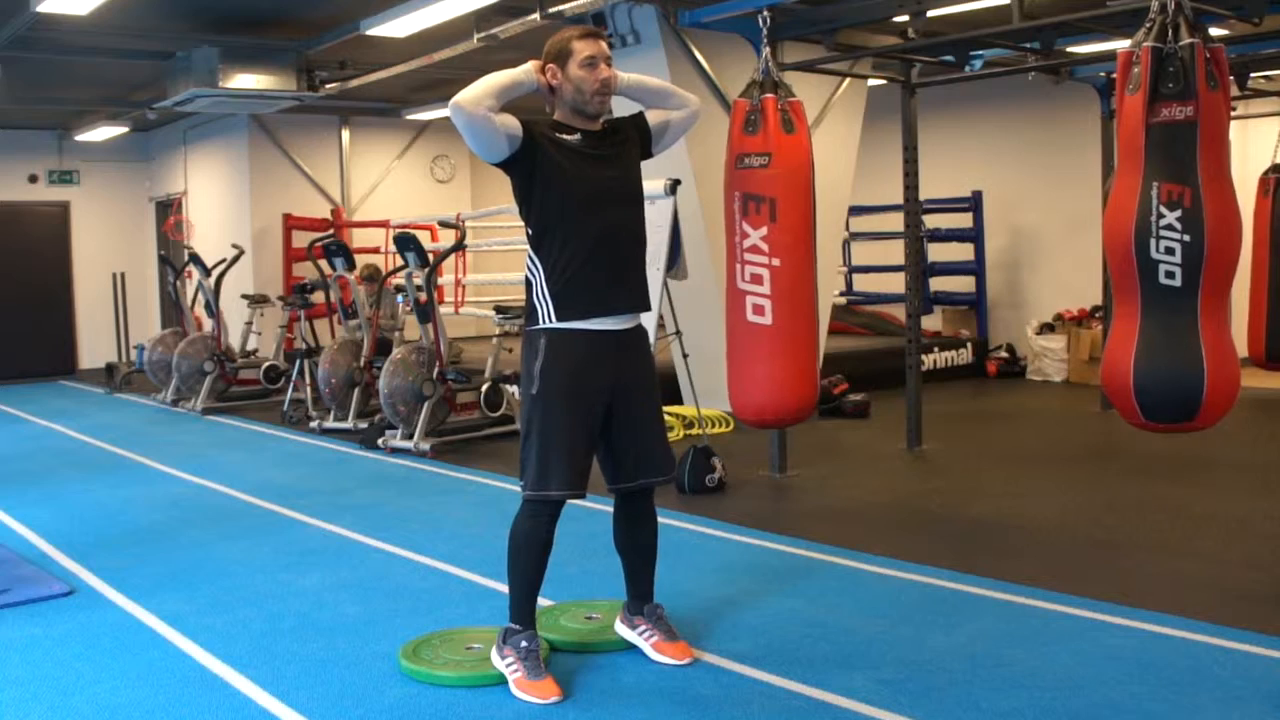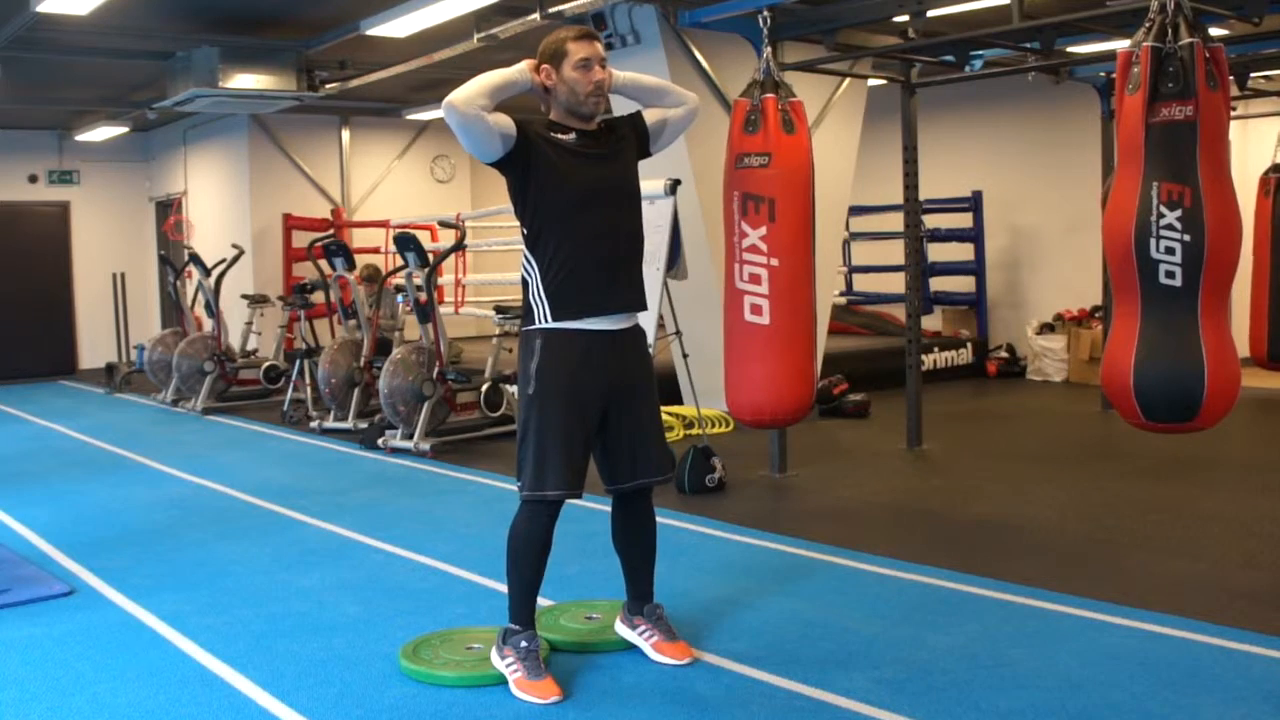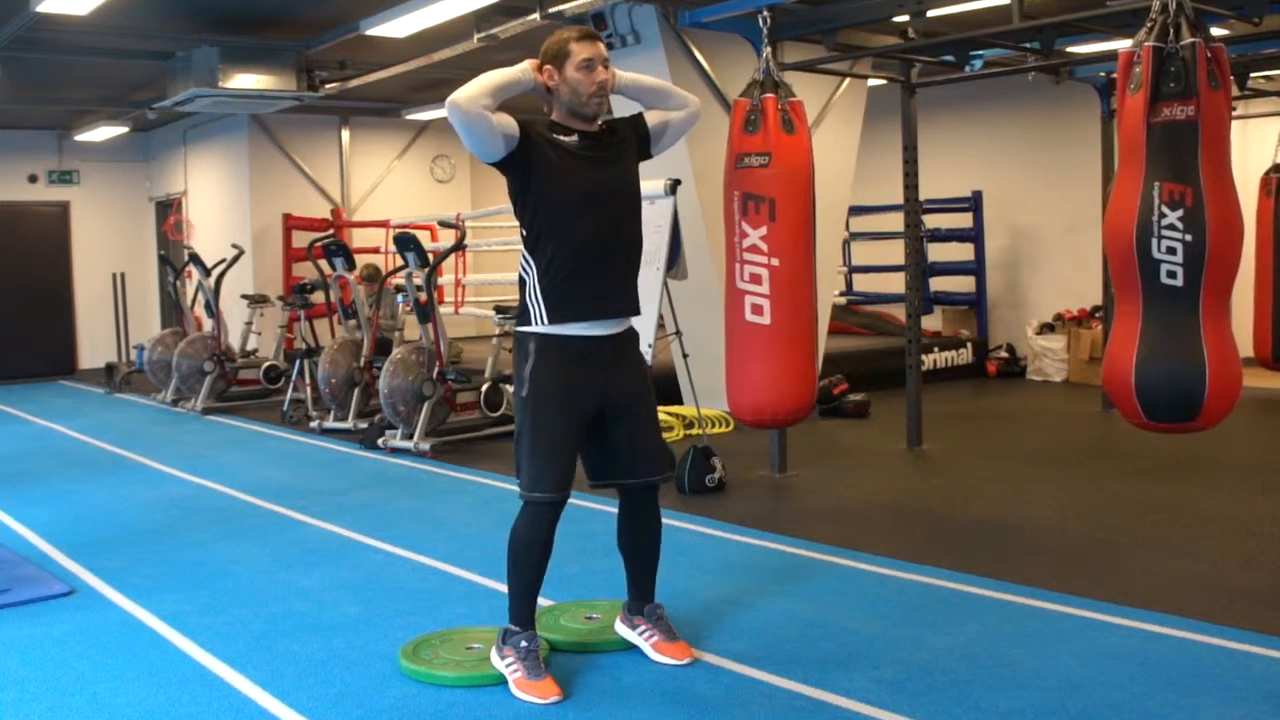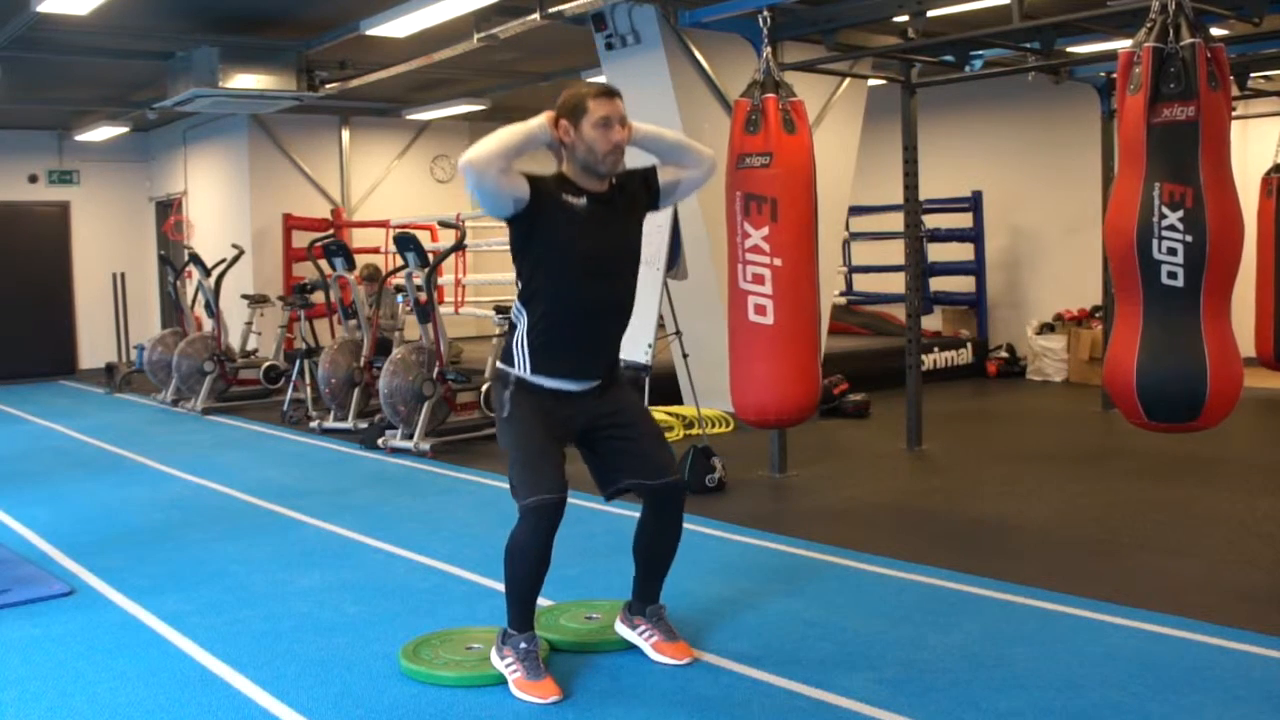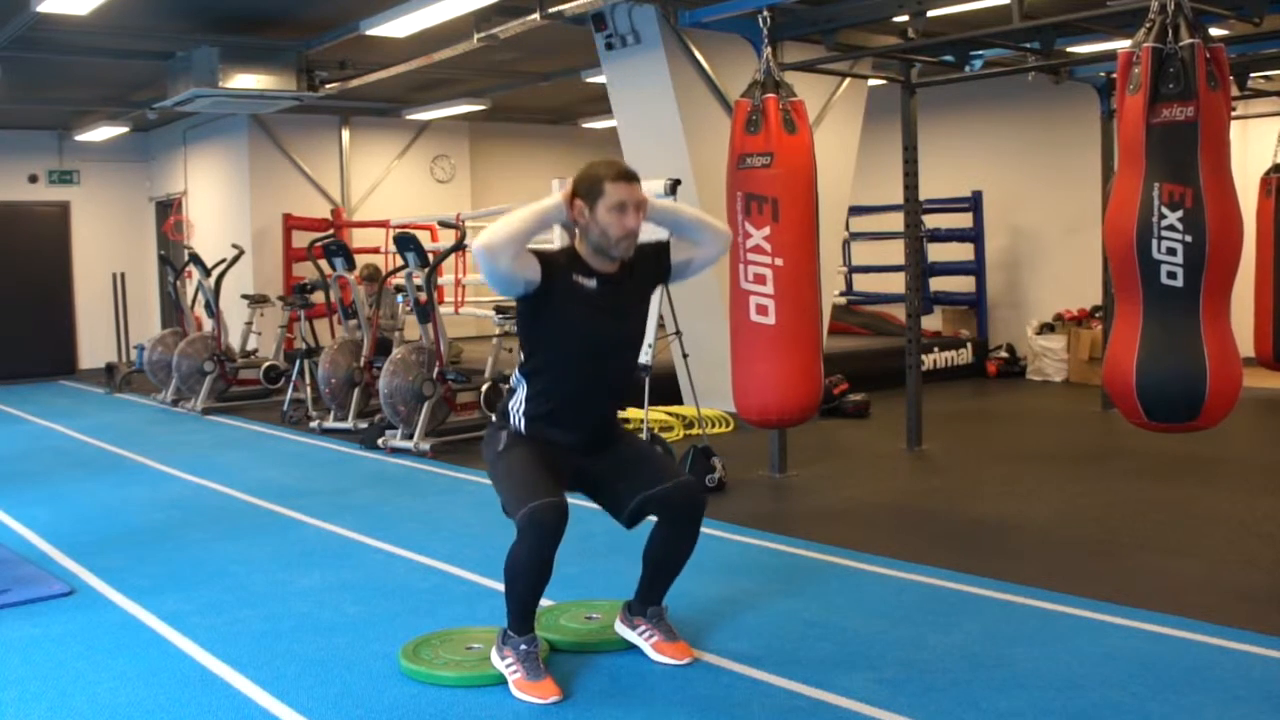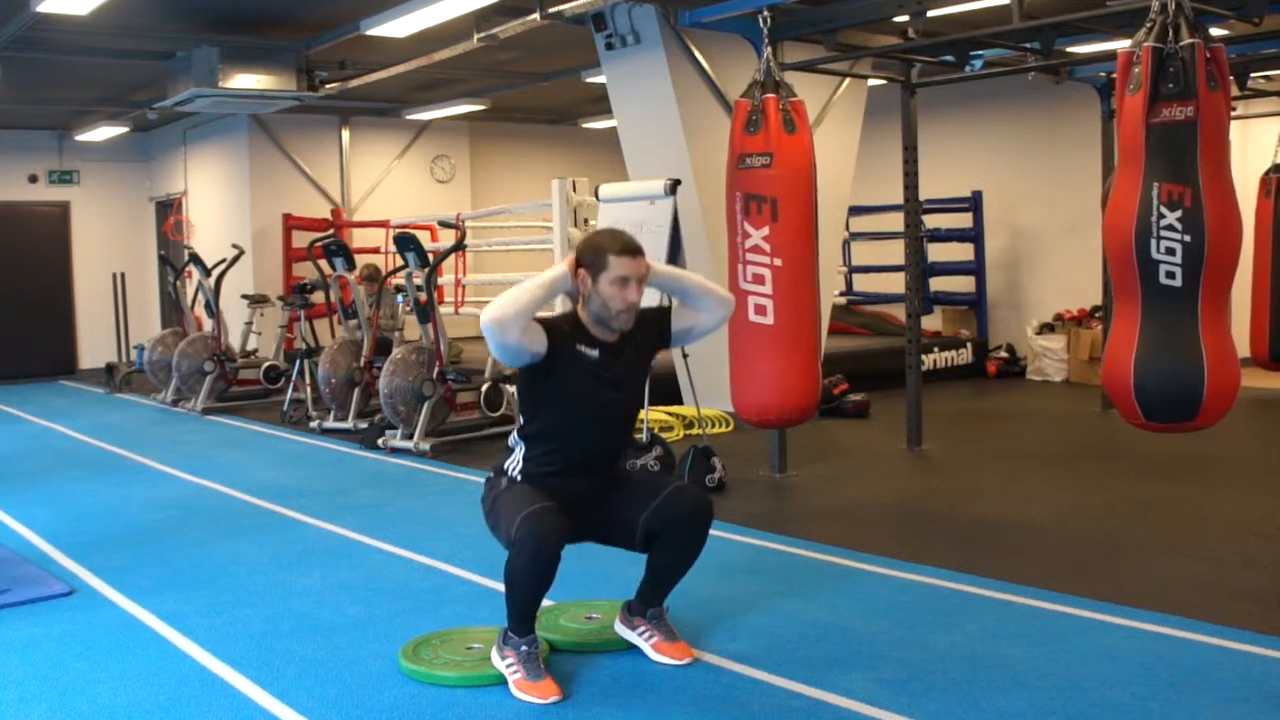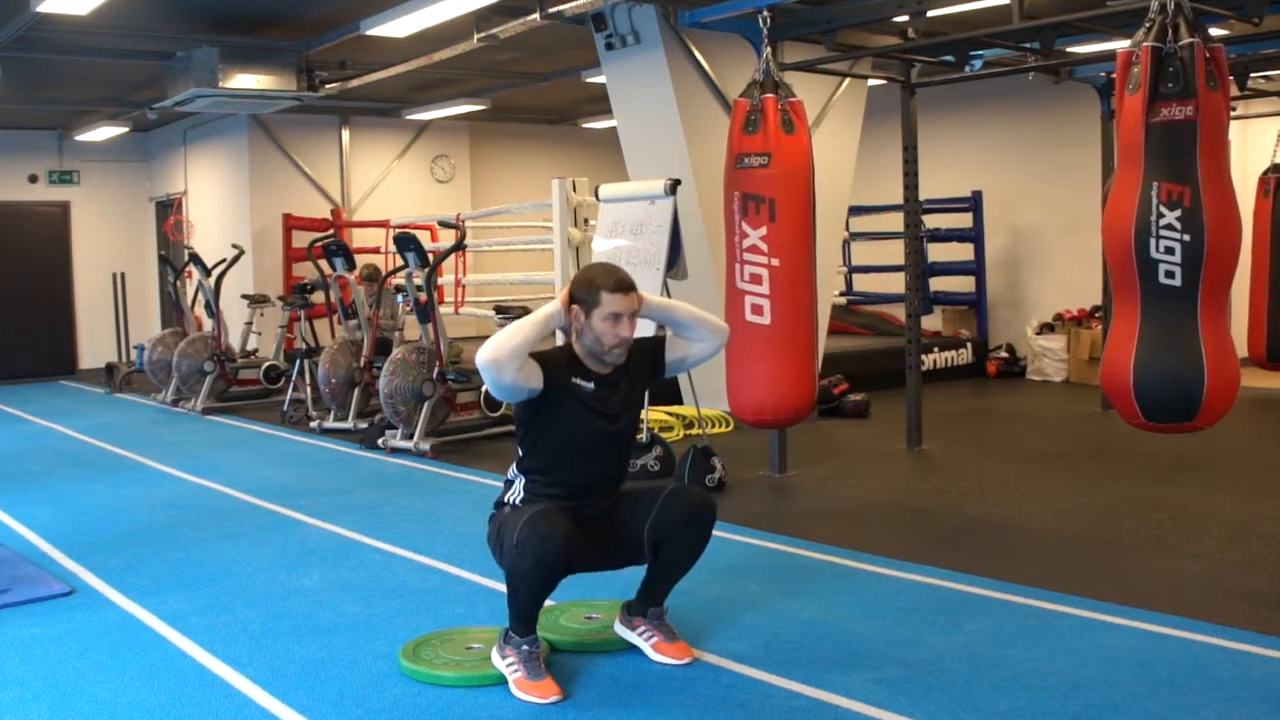
dt=0.4s
person 1, frame 1
left shoulder: (626, 136)
right shoulder: (532, 143)
left elbow: (688, 105)
right elbow: (466, 108)
left wrist: (622, 82)
right wrist: (526, 75)
left hip: (627, 338)
right hip: (563, 342)
left knee: (639, 482)
right knee: (546, 493)
left ankle: (640, 611)
right ankle: (516, 638)
person 1, frame 2
left shoulder: (622, 136)
right shoulder: (526, 143)
left elbow: (687, 102)
right elbow: (459, 108)
left wrist: (618, 80)
right wrist: (520, 74)
left hip: (625, 338)
right hip: (559, 342)
left knee: (636, 483)
right knee: (544, 493)
left ankle: (640, 611)
right ankle: (517, 639)
person 1, frame 3
left shoulder: (624, 138)
right shoulder: (528, 143)
left elbow: (690, 106)
right elbow: (462, 106)
left wrist: (621, 81)
right wrist: (524, 73)
left hip: (618, 343)
right hip: (554, 346)
left knee: (641, 484)
right knee: (544, 496)
left ankle: (641, 612)
right ankle: (516, 639)
person 1, frame 4
left shoulder: (632, 192)
right shoulder: (537, 199)
left elbow: (702, 162)
right elbow: (475, 167)
left wrist: (635, 131)
right wrist: (538, 127)
left hip: (603, 385)
right hip: (533, 386)
left knee: (666, 487)
right knee: (543, 504)
left ankle: (642, 612)
right ankle: (515, 641)
person 1, frame 5
left shoulder: (643, 265)
right shoulder: (547, 273)
left elbow: (717, 239)
right elbow: (489, 250)
left wrist: (653, 205)
right wrist: (554, 206)
left hip: (602, 437)
right hip: (528, 437)
left knee: (684, 498)
right knee: (544, 518)
left ankle: (642, 614)
right ankle: (516, 642)
person 1, frame 6
left shoulder: (644, 330)
right shoulder: (551, 340)
left elbow: (719, 305)
right elbow: (496, 323)
left wrist: (655, 271)
right wrist: (558, 275)
left hip: (603, 487)
right hip: (526, 487)
left knee: (690, 508)
right knee: (541, 532)
left ankle: (642, 614)
right ankle: (516, 642)
person 1, frame 7
left shoulder: (639, 361)
right shoulder: (547, 373)
left elbow: (714, 335)
right elbow: (491, 362)
left wrist: (646, 304)
right wrist: (552, 312)
left hip: (605, 516)
right hip: (529, 518)
left knee: (693, 509)
right knee: (546, 537)
left ankle: (642, 615)
right ankle: (517, 643)
